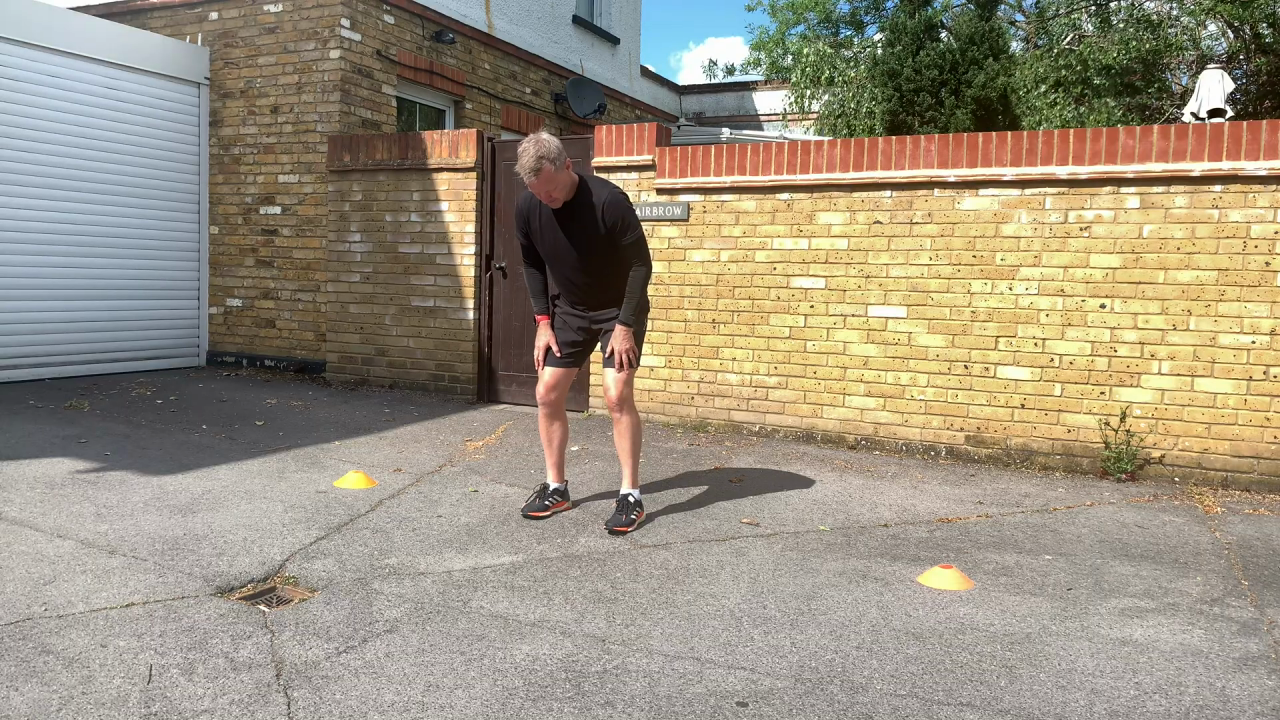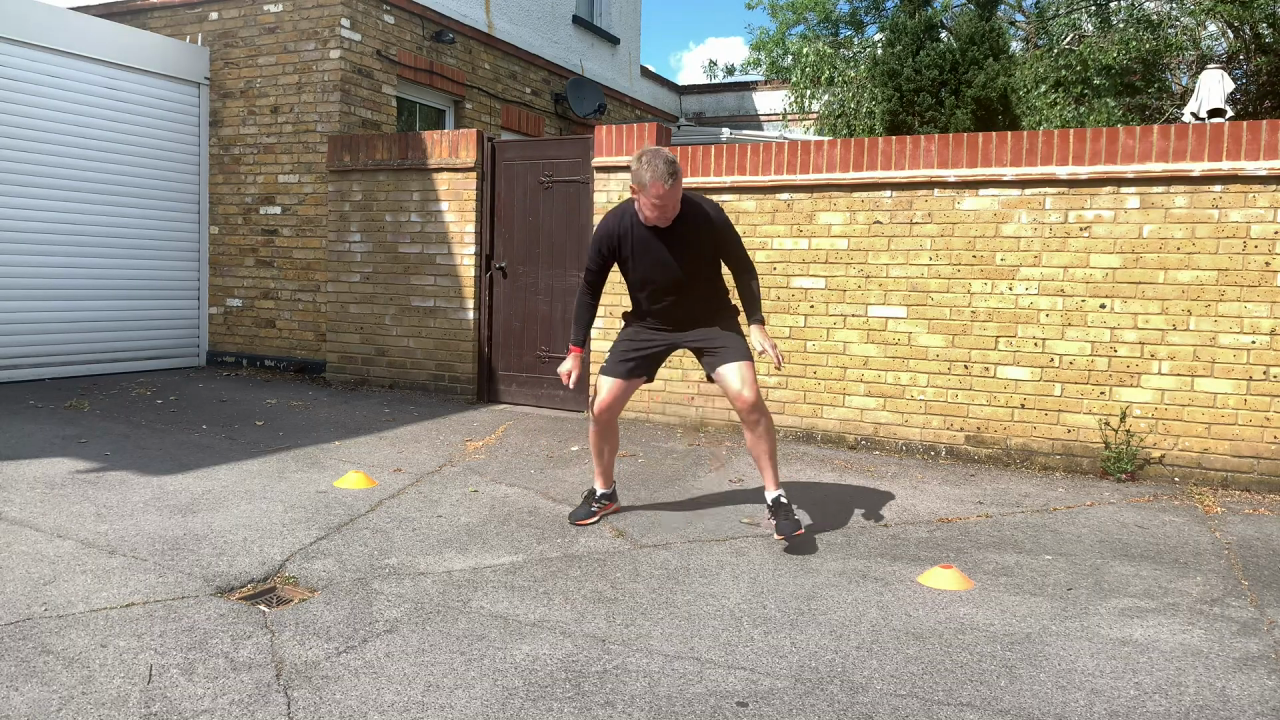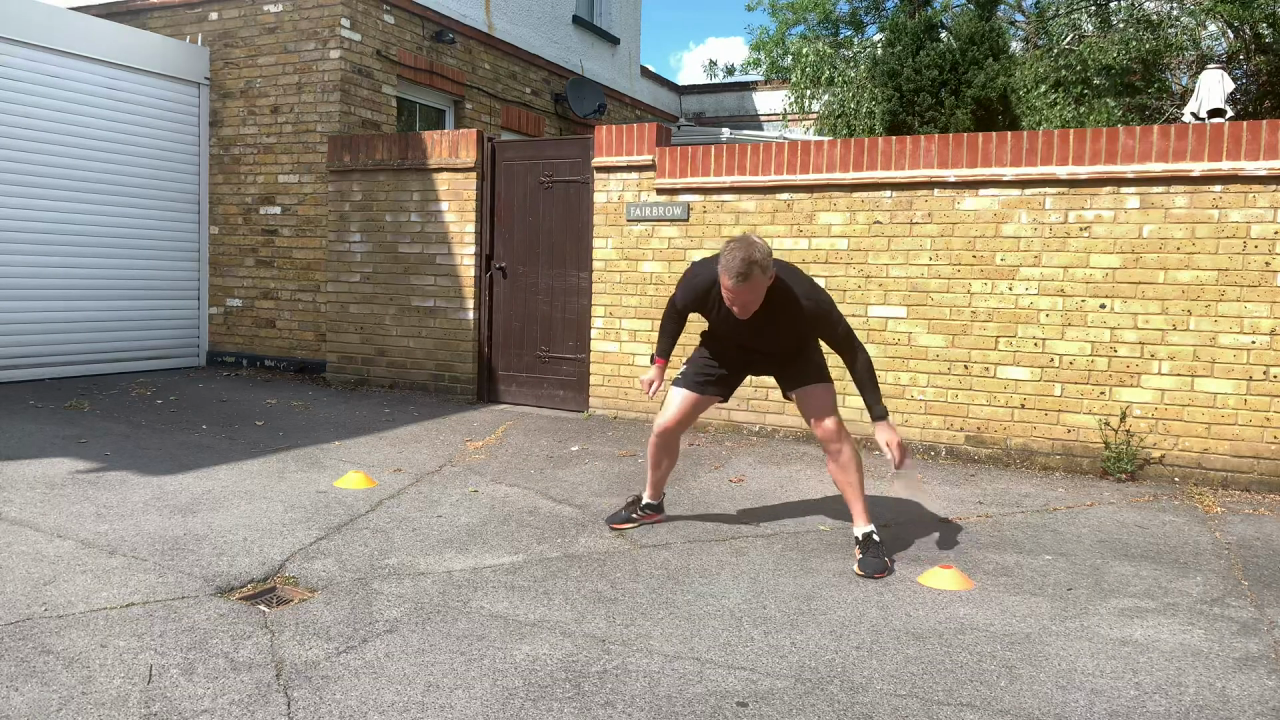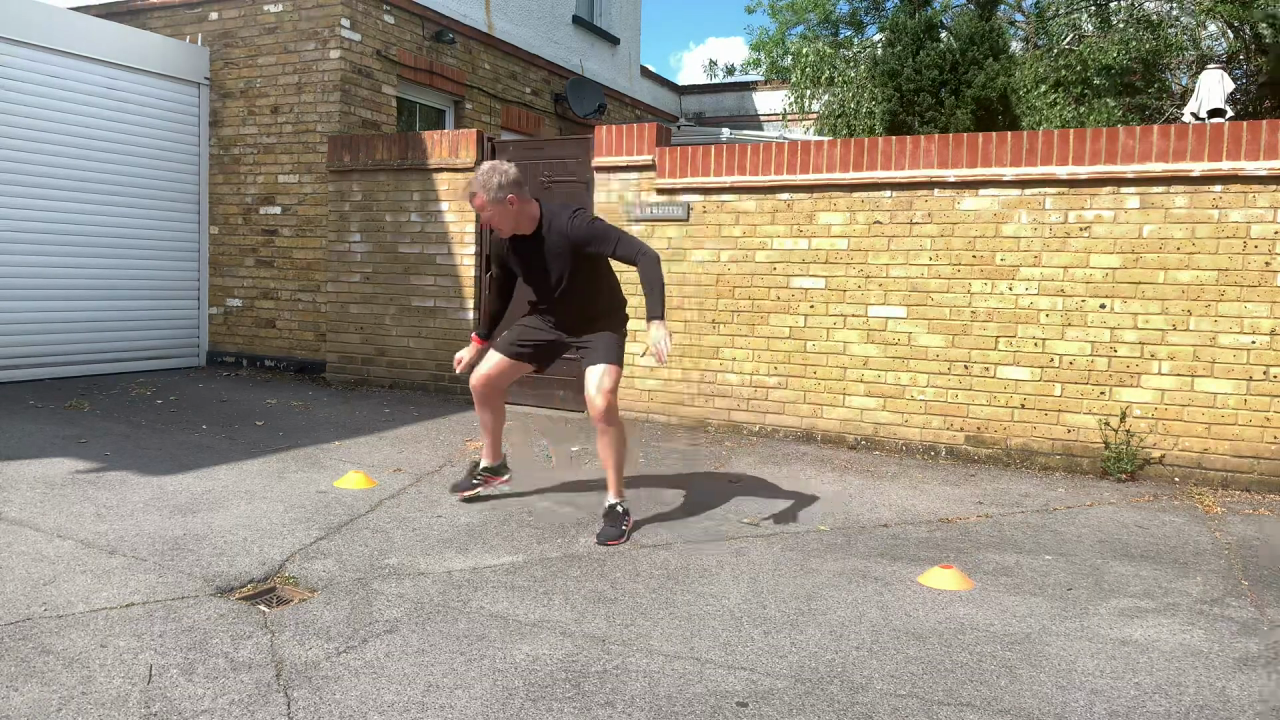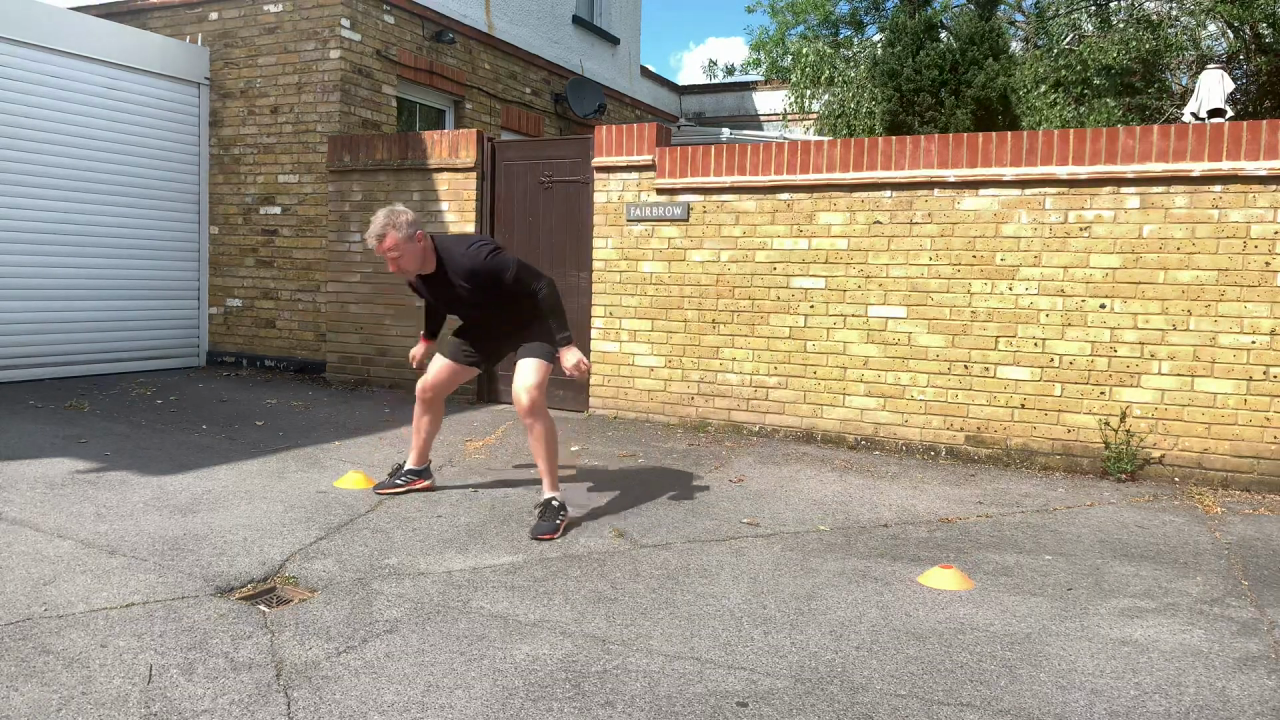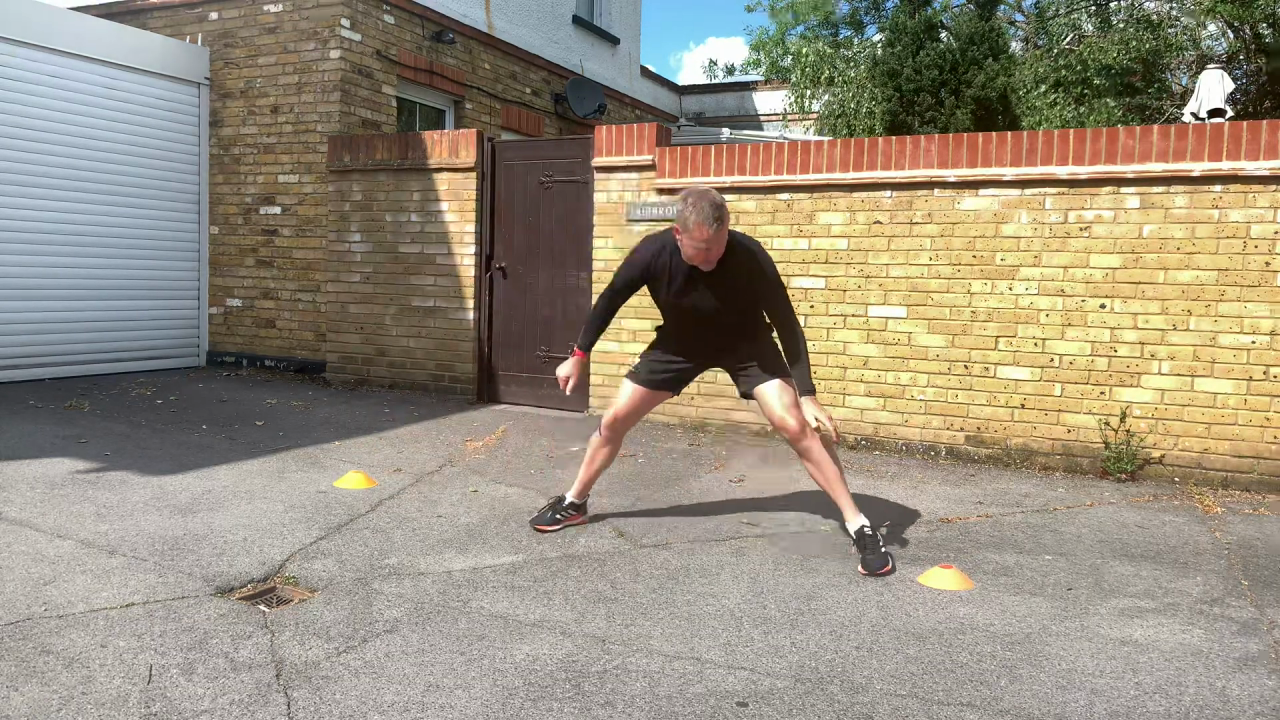
dt=0.7s
person 1, frame 1
left shoulder: (608, 201)
right shoulder: (527, 208)
left elbow: (641, 264)
right elbow: (533, 265)
left wrist: (625, 325)
right wrist: (543, 322)
left hip: (618, 310)
right hip: (570, 310)
left knee: (617, 395)
right knee: (547, 394)
left ankle: (631, 496)
right ankle: (556, 487)
person 1, frame 2
left shoulder: (706, 217)
right shoulder: (615, 227)
left elbow: (742, 268)
right elbow: (589, 287)
left wrist: (757, 326)
right wrist: (575, 351)
left hip: (711, 321)
right hip: (648, 324)
left knee: (748, 398)
right knee: (603, 408)
left ankle: (775, 497)
right ankle: (603, 492)
person 1, frame 3
left shoulder: (805, 299)
right shoulder: (702, 279)
left elbow: (853, 350)
right elbow: (676, 309)
left wrist: (880, 420)
right wrist: (659, 363)
left hip: (791, 353)
right hip: (724, 349)
left knee: (830, 430)
right knee: (666, 426)
left ankle: (864, 532)
right ankle: (650, 503)
person 1, frame 4
left shoulder: (572, 227)
right shoulder: (504, 240)
left elbow: (644, 257)
right elbow: (502, 289)
left wrist: (655, 321)
right wrist: (478, 341)
left hip: (599, 322)
right hip: (547, 319)
left knee: (601, 404)
right knee: (482, 382)
left ankle: (615, 504)
right ankle: (492, 464)
person 1, frame 5
left shoulder: (472, 256)
right shoulder: (417, 277)
left elbow: (542, 285)
left wrist: (564, 346)
right wrist: (427, 340)
left hip: (534, 324)
right hip: (485, 326)
left knee: (527, 398)
right knee: (428, 388)
left ankle: (552, 500)
right ankle: (416, 469)
person 1, frame 6
left shoulder: (748, 255)
right shoulder: (652, 255)
left elbow: (786, 325)
right elbow: (609, 301)
left wrist: (805, 395)
right wrist: (577, 357)
left hip: (746, 343)
right hip: (679, 344)
left knee: (794, 427)
right knee: (615, 419)
left ankle: (857, 526)
right ankle: (573, 502)
